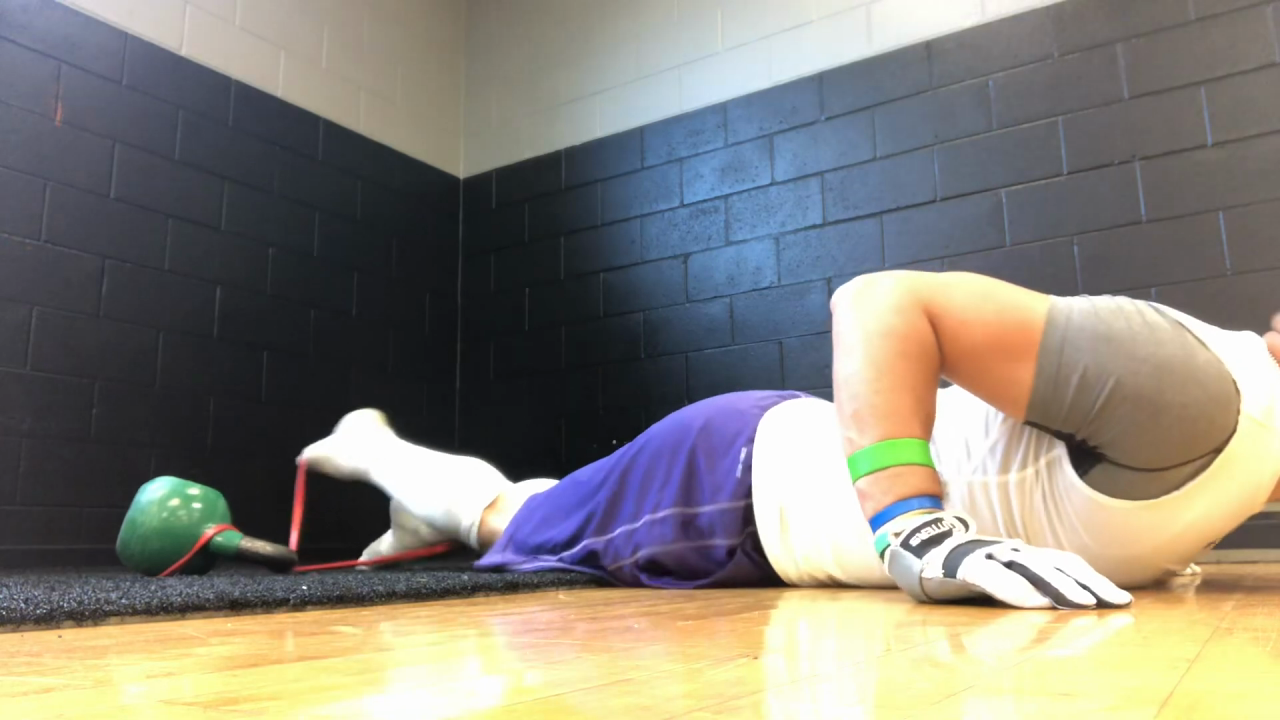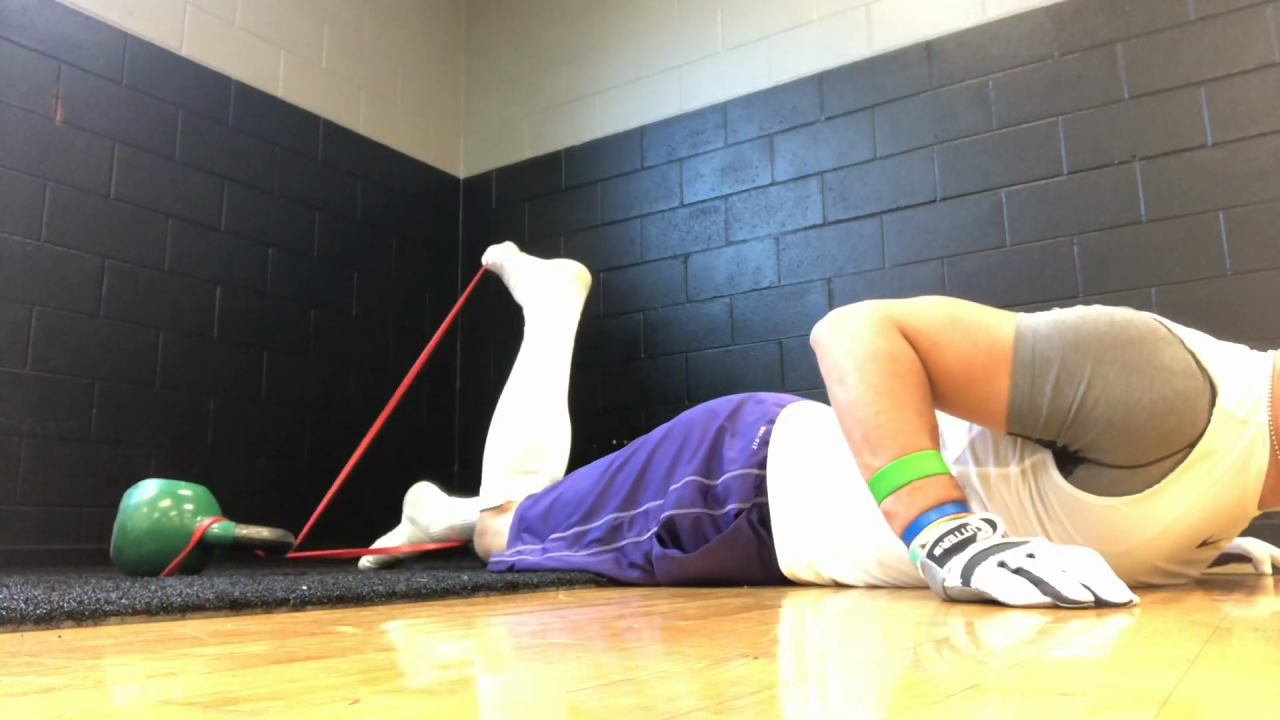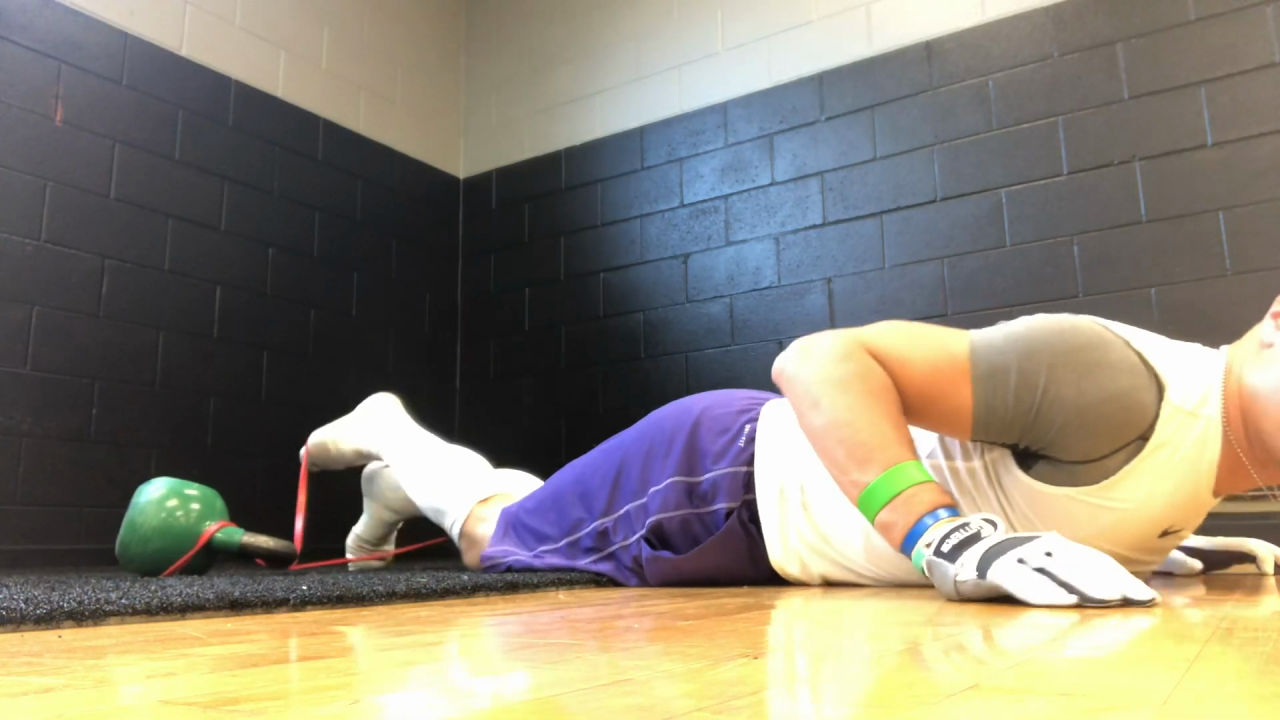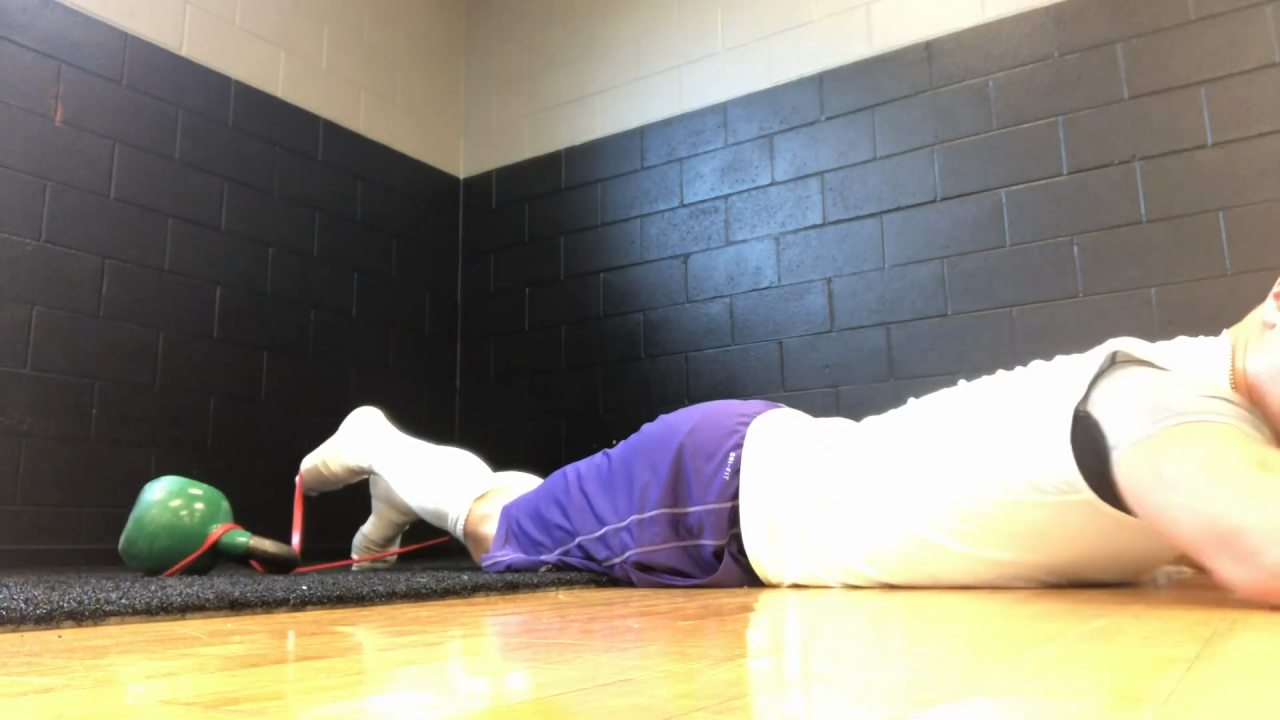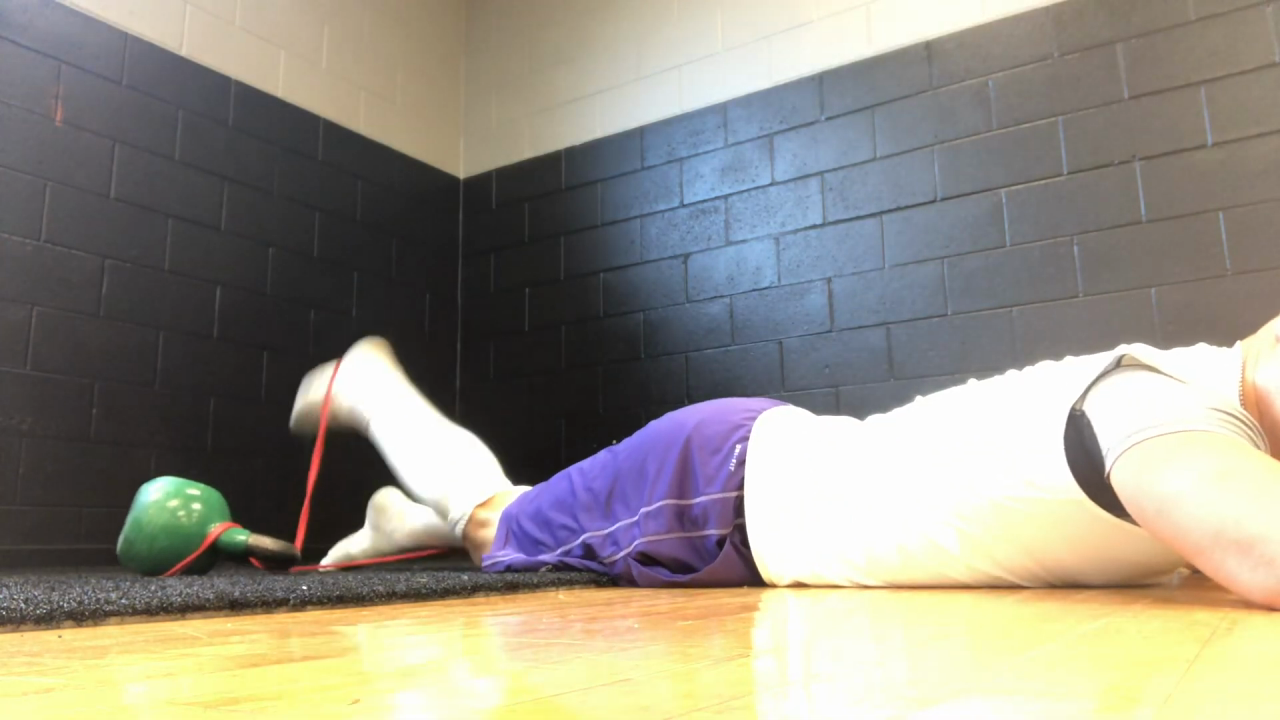
dt=1s
person 1, frame 1
right shoulder: (1189, 389)
right elbow: (879, 300)
left wrist: (1143, 530)
right wrist: (916, 529)
left hip: (789, 467)
right hip: (743, 480)
right knee: (505, 525)
left ankle: (426, 509)
right ankle: (379, 453)
person 1, frame 2
right shoulder: (1170, 388)
right elbow: (856, 329)
left wrist: (1188, 537)
right wrist: (950, 537)
left hip: (794, 481)
right hip: (745, 481)
right knee: (509, 530)
left ankle: (438, 512)
right ankle: (555, 296)
person 1, frame 3
left shoulder: (1201, 455)
right shoulder: (1121, 387)
right elbow: (817, 360)
left wrist: (1152, 544)
right wrist: (947, 541)
left hip: (761, 485)
right hip: (719, 476)
left knee: (527, 521)
right knee: (498, 538)
left ankle: (402, 484)
right ankle: (389, 436)
person 1, frame 4
left shoulder: (1193, 386)
right shoulder: (1173, 397)
left hip: (770, 465)
right hip: (717, 492)
left knee: (527, 513)
right knee: (501, 529)
left ankle: (402, 488)
right ankle: (379, 443)
person 1, frame 5
right shoulder: (1167, 398)
left hip: (769, 472)
right hip: (720, 486)
left knee: (523, 517)
right knee: (496, 523)
left ankle: (406, 519)
right ankle: (369, 380)
